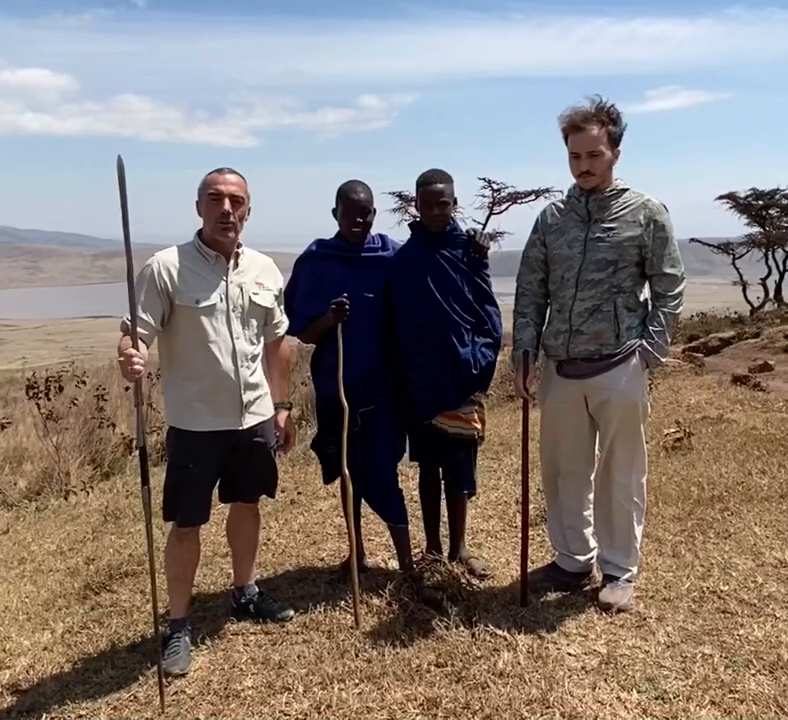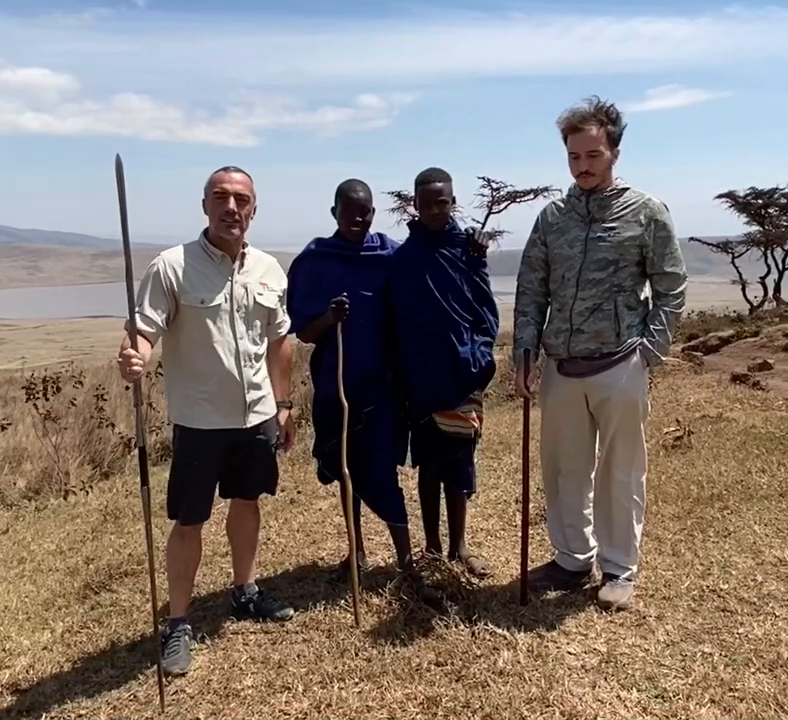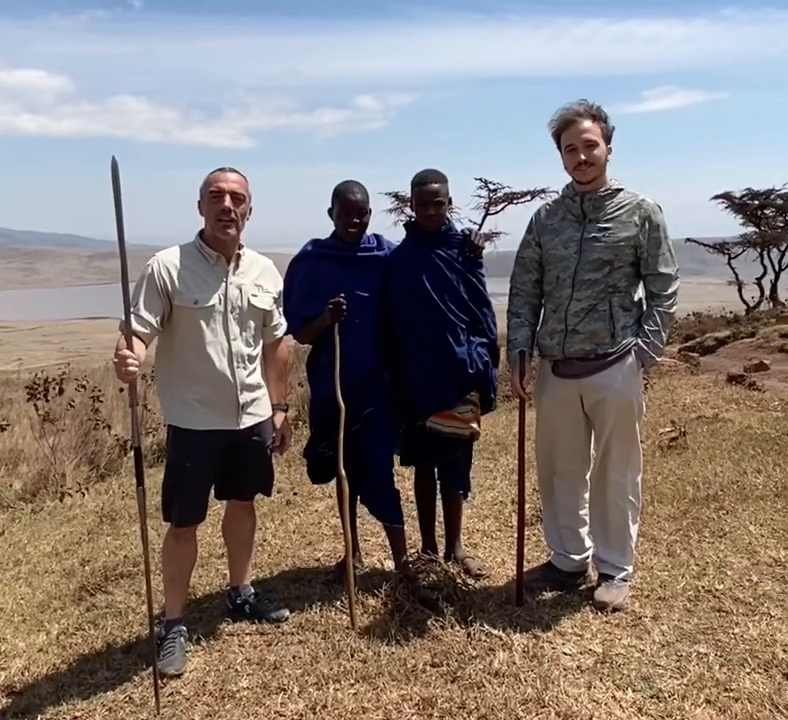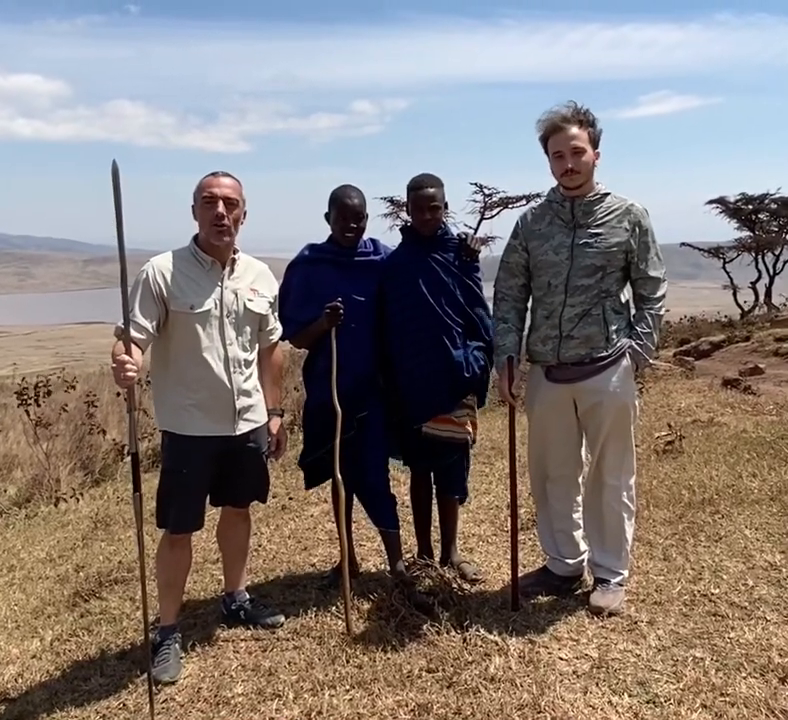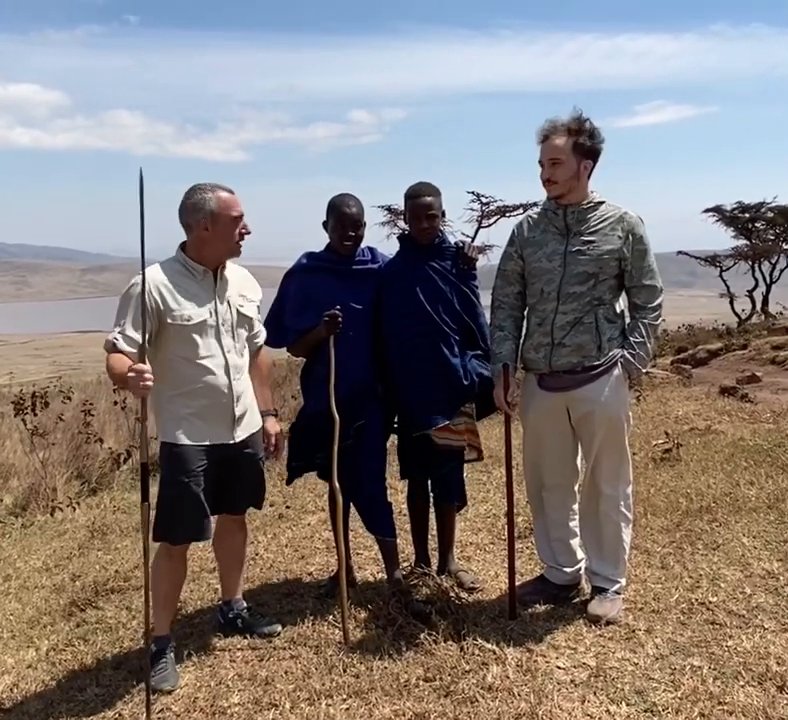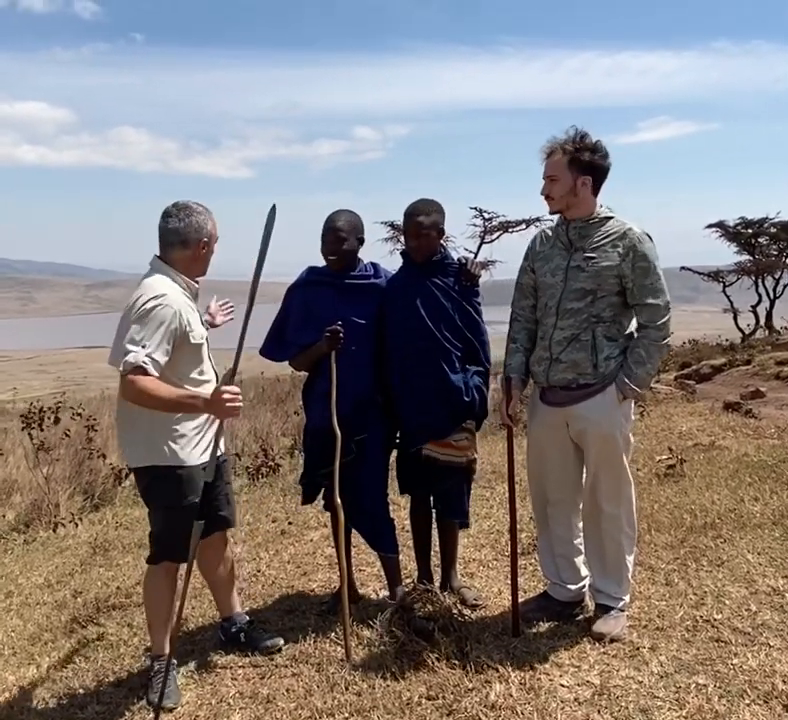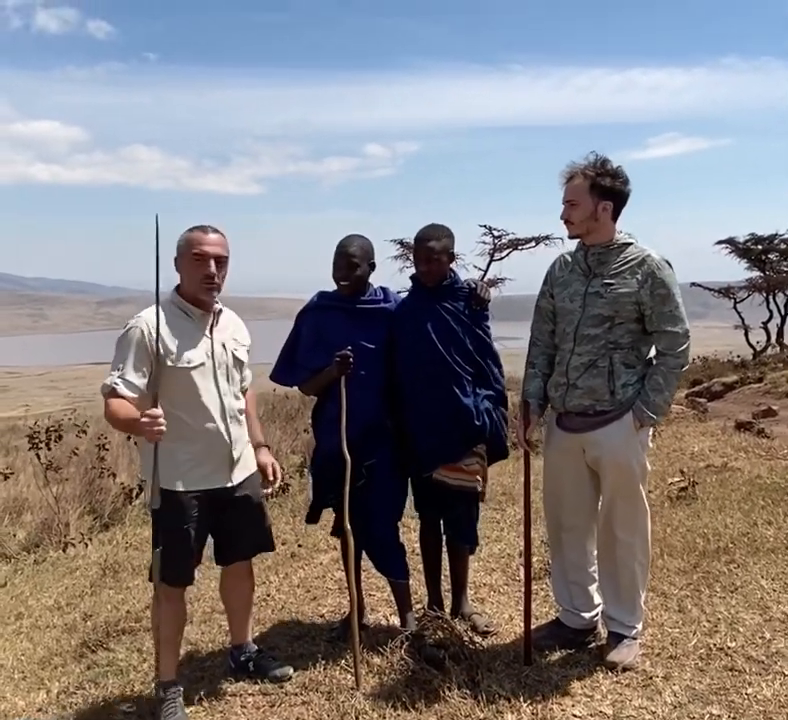
dt=0.7s
person 1, frame 1
left shoulder: (646, 213)
right shoulder: (551, 217)
left elbow: (669, 290)
right elbow: (530, 291)
left wrist: (648, 352)
right wrist: (524, 354)
left hip: (619, 369)
right hip: (560, 369)
left knee: (620, 475)
right knee: (564, 472)
left ankle: (620, 570)
right ankle: (574, 561)
person 1, frame 2
left shoulder: (647, 212)
right shoulder: (552, 216)
left elbow: (671, 289)
right elbow: (531, 291)
left wrist: (649, 350)
right wrist: (524, 353)
left hip: (619, 366)
right hip: (560, 367)
left knee: (621, 473)
right knee: (564, 470)
left ankle: (619, 569)
right ankle: (573, 560)
person 1, frame 3
left shoulder: (640, 212)
right shoulder: (545, 217)
left elbow: (664, 290)
right elbow: (524, 291)
left wrist: (644, 351)
right wrist: (519, 354)
left hip: (614, 367)
right hip: (555, 368)
left knee: (616, 472)
right knee: (559, 471)
left ankle: (615, 569)
right ankle: (569, 560)
person 1, frame 4
left shoulder: (628, 216)
right shoulder: (531, 222)
left elbow: (652, 293)
right elbow: (508, 296)
left wrist: (637, 353)
right wrist: (505, 360)
left hip: (607, 371)
right hip: (546, 372)
left knee: (610, 477)
right knee: (551, 477)
left ankle: (610, 573)
right ankle: (563, 564)
person 1, frame 5
left shoulder: (622, 225)
right shoulder: (527, 230)
left elbow: (648, 302)
right elbow: (506, 303)
left wrist: (631, 364)
right wrist: (502, 369)
left hip: (600, 380)
right hip: (540, 381)
left knee: (607, 486)
right knee: (547, 485)
left ankle: (608, 582)
right ankle: (561, 573)
person 1, frame 6
left shoulder: (628, 242)
right shoulder: (541, 244)
left elbow: (655, 322)
right elbow: (523, 318)
left wrist: (629, 385)
right wrist: (513, 380)
left hip: (601, 397)
right hip: (546, 397)
left knee: (608, 502)
right knee: (552, 501)
left ankle: (611, 600)
right ankle: (565, 590)
person 1, frame 7
left shoulder: (647, 268)
right shoulder: (561, 269)
left elbow: (674, 349)
right elbow: (541, 343)
left wrist: (645, 414)
right wrist: (531, 405)
left hip: (618, 425)
right hip: (563, 424)
left knee: (622, 529)
right knee: (567, 527)
left ankle: (624, 627)
right ankle: (577, 618)
person 2, frame 1
left shoulder: (264, 269)
right shoulder: (165, 267)
right elbow: (136, 333)
left wrist: (281, 406)
right wrist: (131, 355)
left hip: (254, 417)
right hip: (195, 422)
left knee: (247, 505)
right knee: (186, 524)
left ankle: (245, 593)
right ankle: (178, 625)
person 2, frame 2
left shoulder: (269, 269)
right shoulder: (171, 266)
right elbow: (143, 330)
left wrist: (283, 405)
right wrist: (132, 356)
left hip: (257, 416)
right hip: (200, 420)
left knee: (247, 503)
right knee: (189, 522)
left ankle: (245, 592)
right ankle: (178, 624)
person 2, frame 3
left shoulder: (265, 271)
right shoulder: (166, 267)
right elbow: (137, 331)
left wrist: (279, 407)
right wrist: (128, 357)
left hip: (251, 417)
right hip: (194, 421)
left knee: (243, 503)
right knee: (183, 522)
left ankle: (241, 593)
right ankle: (173, 625)
person 2, frame 4
left shoulder: (259, 275)
right shoulder: (161, 272)
right elbow: (131, 338)
left wrist: (273, 412)
right wrist: (125, 363)
left hip: (247, 422)
right hip: (188, 426)
left knee: (238, 510)
right knee: (178, 529)
left ankle: (236, 599)
right ankle: (167, 632)
person 2, frame 5
left shoulder: (243, 281)
right shoulder: (154, 284)
right elbow: (117, 351)
left wrist: (268, 413)
right wrist: (128, 375)
left hip: (242, 430)
right hip: (187, 437)
left knee: (234, 518)
right knee: (176, 540)
left ankle: (232, 608)
right ankle: (160, 642)
person 2, frame 6
left shoulder: (173, 293)
right shoulder: (163, 301)
right elbow: (133, 383)
left wrist: (202, 325)
right wrist: (204, 402)
left hip: (202, 446)
right hip: (169, 454)
left knee: (217, 534)
right knee: (168, 557)
left ankle: (234, 624)
right ankle: (160, 660)
person 2, frame 7
left shoulder: (233, 324)
right shoulder: (148, 327)
right elbow: (115, 401)
left wrist: (261, 447)
right wrist: (138, 423)
left hip: (238, 472)
right hip: (181, 481)
left knee: (240, 562)
right knee: (172, 582)
left ankle: (243, 651)
person 3, frame 1
left shoulder: (468, 248)
right shoulder: (405, 258)
left elbow: (486, 307)
right elbow: (398, 323)
left wrist: (483, 354)
right wrist: (403, 379)
left hip: (463, 374)
right hip: (423, 378)
left knee: (459, 463)
right knee: (430, 464)
left ankle: (458, 546)
right ankle: (433, 547)
person 3, frame 2
left shoulder: (468, 248)
right shoulder: (404, 256)
left elbow: (485, 307)
right elbow: (398, 321)
left wrist: (482, 356)
right wrist: (402, 378)
left hip: (462, 373)
right hip: (423, 377)
left knee: (459, 463)
right knee: (429, 462)
left ankle: (458, 545)
right ankle: (433, 546)
person 3, frame 3
left shoulder: (463, 249)
right shoulder: (400, 257)
left elbow: (481, 309)
right elbow: (394, 322)
left wrist: (480, 360)
right wrist: (398, 377)
left hip: (459, 374)
right hip: (419, 378)
left knee: (456, 464)
right knee: (424, 464)
left ankle: (454, 546)
right ankle: (428, 547)
person 3, frame 4
left shoulder: (460, 254)
right shoulder: (395, 262)
left elbow: (477, 313)
right elbow: (389, 327)
left wrist: (478, 361)
right wrist: (392, 383)
left hip: (456, 379)
right hip: (414, 383)
left knee: (451, 469)
right knee: (421, 469)
left ankle: (450, 550)
right ankle: (424, 552)
person 3, frame 5
left shoulder: (457, 262)
right shoulder: (394, 270)
left elbow: (475, 321)
right elbow: (387, 333)
left wrist: (476, 373)
right wrist: (390, 390)
left hip: (453, 388)
right hip: (413, 391)
left knee: (449, 477)
right knee: (418, 477)
left ankle: (447, 559)
right ankle: (421, 560)
person 3, frame 6
left shoulder: (459, 279)
right shoulder: (396, 285)
left elbow: (476, 340)
right elbow: (389, 348)
left wrist: (474, 391)
right wrist: (392, 403)
left hip: (453, 404)
right hip: (414, 407)
left knee: (452, 494)
right knee: (419, 492)
left ankle: (450, 575)
right ankle: (424, 576)
person 3, frame 7
left shoulder: (468, 303)
right shoulder: (406, 310)
left elbow: (487, 364)
right elbow: (400, 373)
left wrist: (487, 416)
right wrist: (401, 428)
left hip: (464, 429)
right hip: (424, 432)
left knee: (461, 519)
right knee: (430, 517)
left ankle: (461, 601)
right ankle: (434, 601)
person 4, frame 1
left shoulder: (393, 255)
right shoulder: (315, 260)
right elbow: (303, 333)
right wrist: (328, 320)
left hip: (382, 383)
right hip: (336, 383)
left knee: (382, 473)
right knee: (350, 470)
left ankle: (405, 560)
right ankle: (357, 552)
person 4, frame 2
left shoulder: (391, 255)
right shoulder: (312, 260)
right elbow: (302, 332)
right wrist: (327, 319)
left hip: (381, 382)
right hip: (335, 383)
left knee: (382, 471)
right knee: (348, 469)
left ankle: (405, 557)
right ankle: (357, 551)
person 4, frame 3
left shoulder: (388, 255)
right shoulder: (310, 261)
right elbow: (299, 333)
right wrist: (325, 319)
left hip: (378, 382)
right hip: (332, 383)
left knee: (378, 471)
right knee: (345, 469)
left ankle: (401, 557)
right ankle: (353, 551)
person 4, frame 4
left shoulder: (384, 260)
right shoulder: (307, 266)
right elbow: (295, 339)
right wrist: (322, 324)
left hip: (374, 387)
right hip: (328, 387)
left knee: (373, 475)
right knee: (341, 474)
left ankle: (396, 561)
right ankle: (348, 557)
person 4, frame 5
left shoulder: (381, 268)
right shoulder: (305, 273)
right elbow: (294, 347)
right wrist: (320, 331)
left hip: (371, 395)
right hip: (325, 396)
left knee: (370, 484)
right knee: (338, 482)
left ankle: (394, 569)
right ankle: (345, 567)
person 4, frame 6
left shoulder: (384, 284)
right shoulder: (306, 288)
right elbow: (297, 360)
right wrist: (323, 346)
left hip: (373, 411)
right hip: (327, 413)
left knee: (371, 500)
right knee: (338, 499)
left ankle: (396, 586)
right ankle: (347, 583)
person 4, frame 7
left shoulder: (394, 308)
right shoulder: (316, 313)
right elbow: (306, 385)
right wrist: (333, 371)
left hip: (382, 436)
right hip: (336, 438)
left knee: (382, 526)
right knee: (348, 525)
left ankle: (407, 613)
right ankle: (357, 608)
